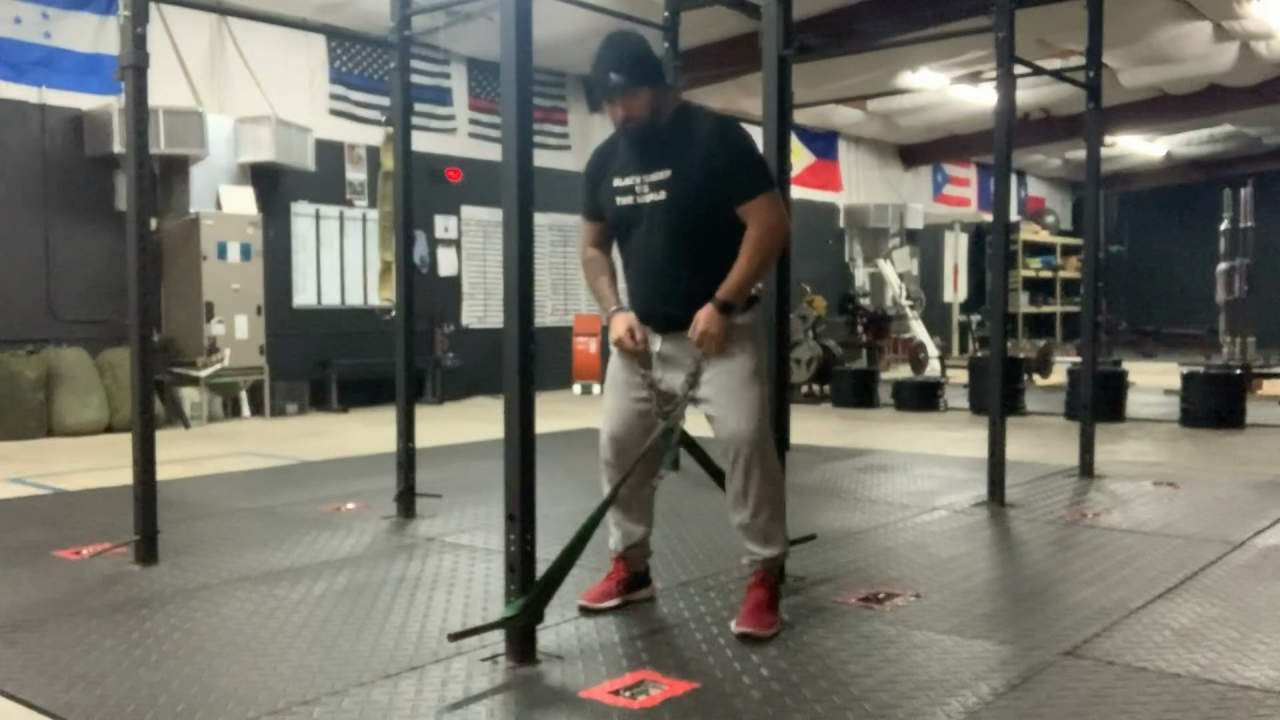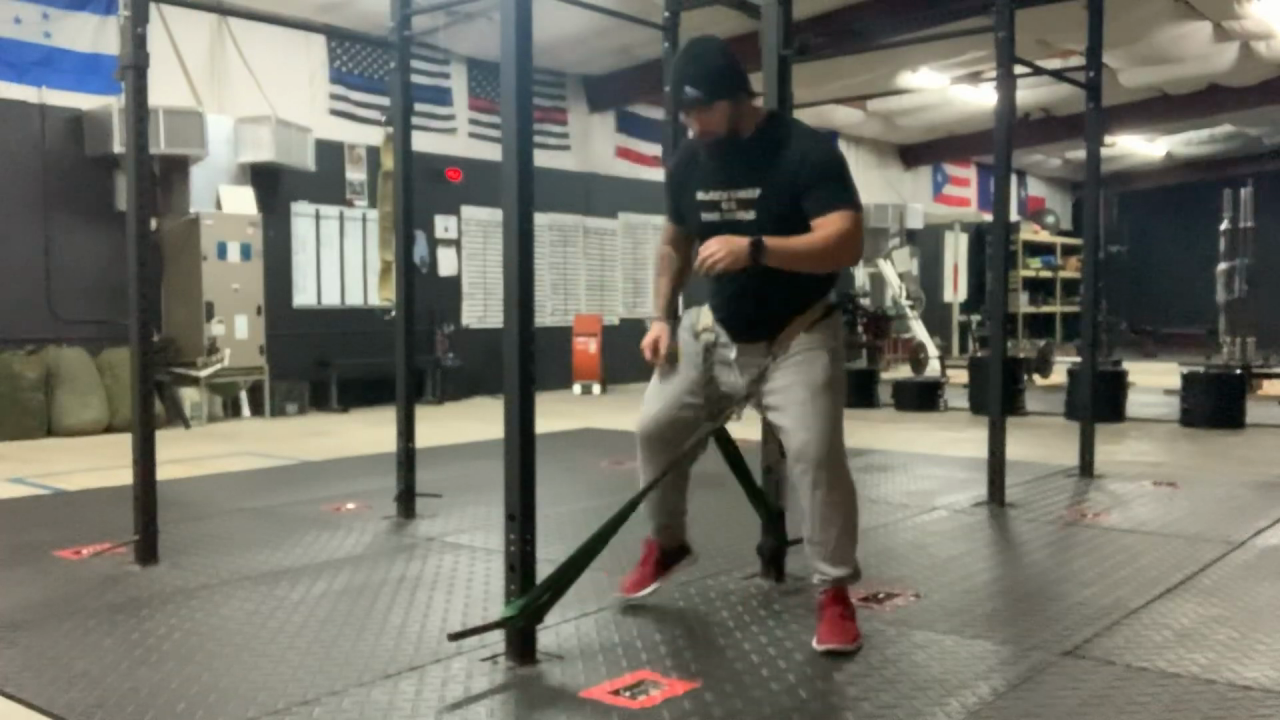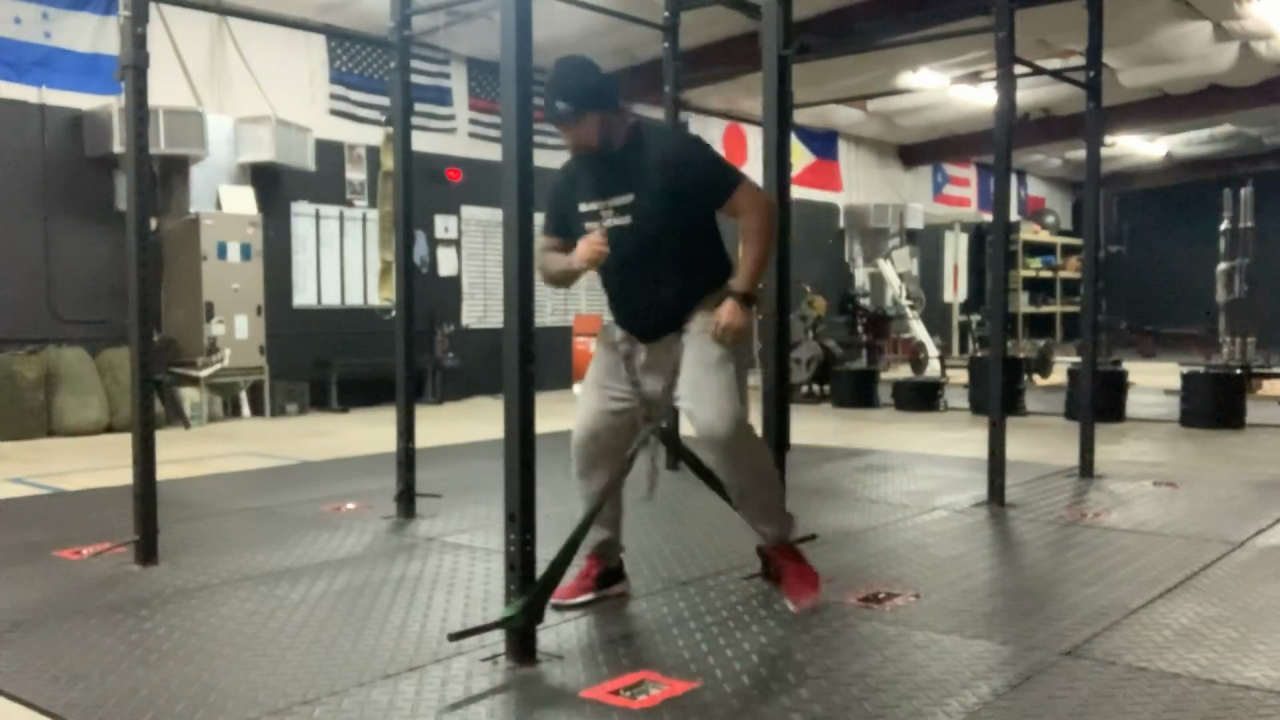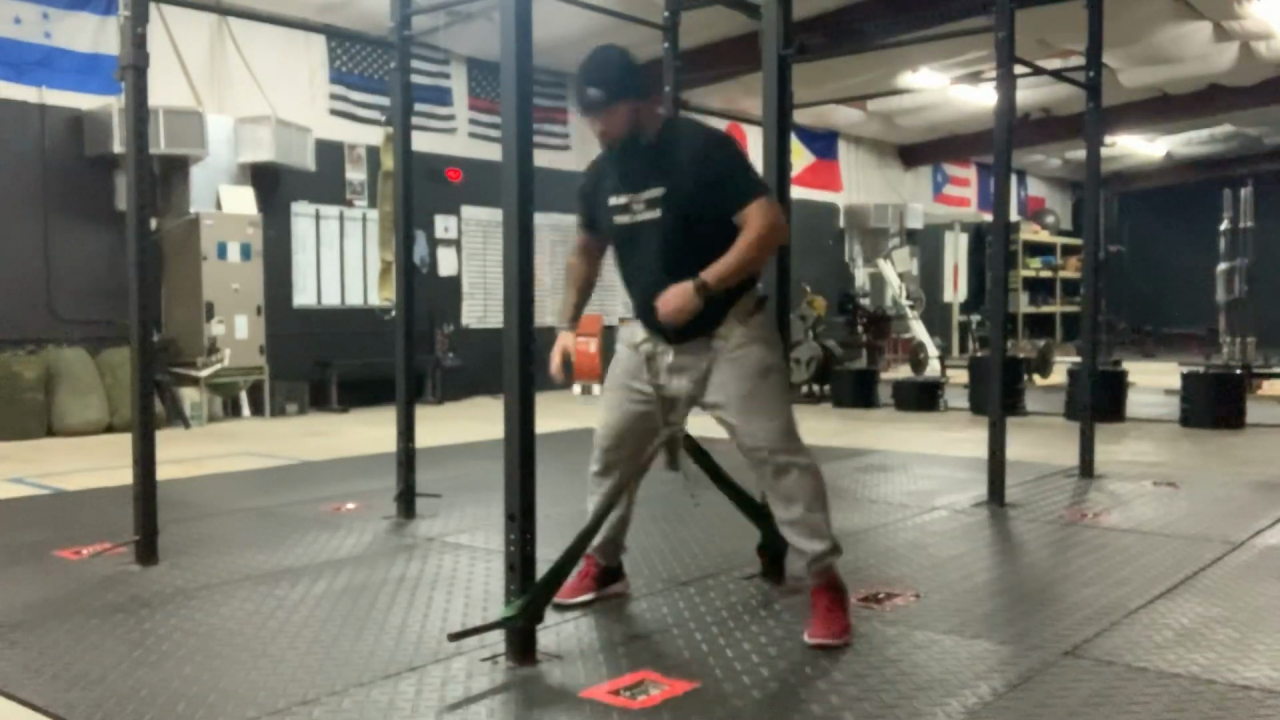
dt=0.5s
person 1, frame 1
left shoulder: (717, 138)
right shoulder: (605, 160)
left elbow: (770, 224)
right elbow: (593, 245)
left wrist: (723, 304)
right wrist: (613, 311)
left hip: (721, 328)
right hip: (644, 333)
left knee: (748, 443)
right knee: (619, 448)
left ankle: (763, 576)
right ankle: (630, 567)
person 1, frame 2
left shoulder: (808, 152)
right shoulder: (688, 162)
left elbow: (845, 244)
right elbow: (674, 243)
left wrist: (754, 247)
right wrist: (661, 317)
left hip: (798, 336)
right hip: (717, 331)
left knee: (816, 458)
right knee: (657, 429)
left ankle: (835, 592)
right ankle: (666, 542)
person 1, frame 3
left shoulder: (676, 153)
right shoulder: (569, 182)
left elbow: (759, 208)
right elbow: (549, 267)
left wrist: (741, 296)
right wrist: (572, 260)
left hip: (702, 320)
right hip: (629, 336)
left knee: (717, 428)
right knee: (592, 442)
left ankle: (780, 541)
right ankle: (603, 562)
person 1, frame 4
left shoulder: (706, 149)
right shoulder: (600, 175)
left elbow: (768, 226)
right elbow: (586, 251)
left wrist: (702, 288)
right wrist: (568, 325)
left hip: (729, 330)
right hip: (649, 339)
left knee: (774, 447)
right knee: (612, 446)
left ankle: (824, 580)
right ankle: (603, 563)
